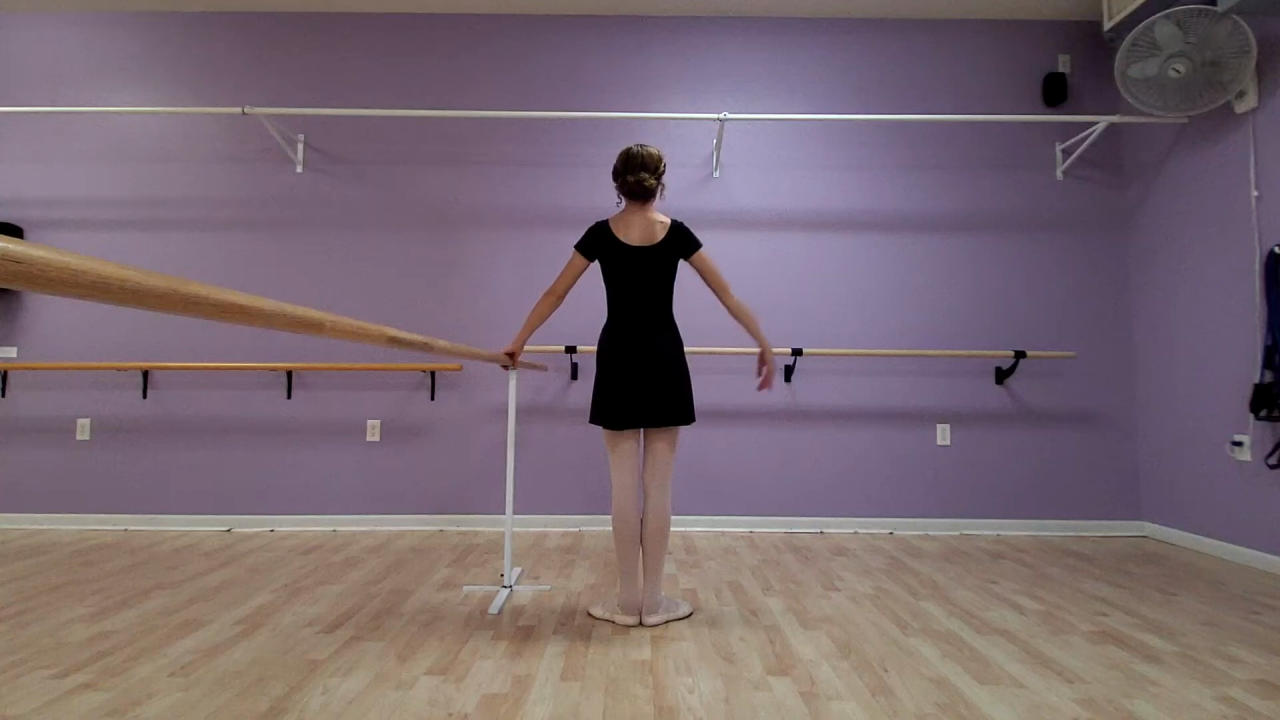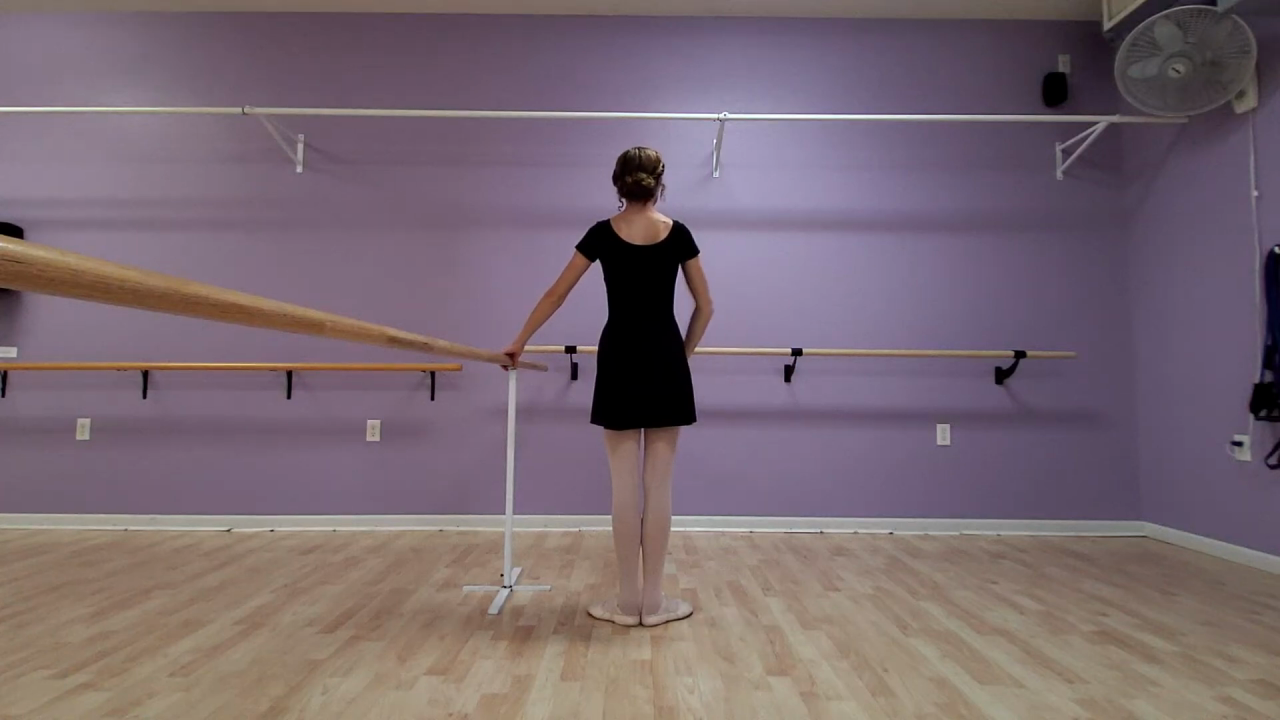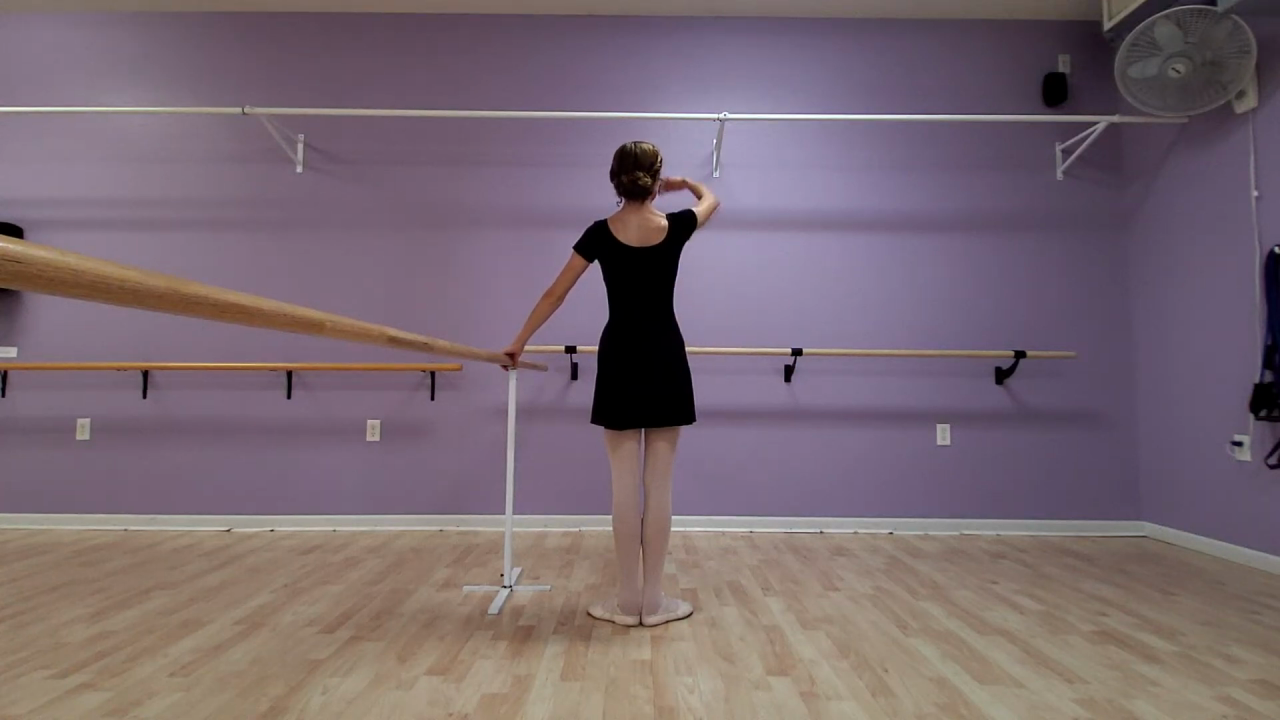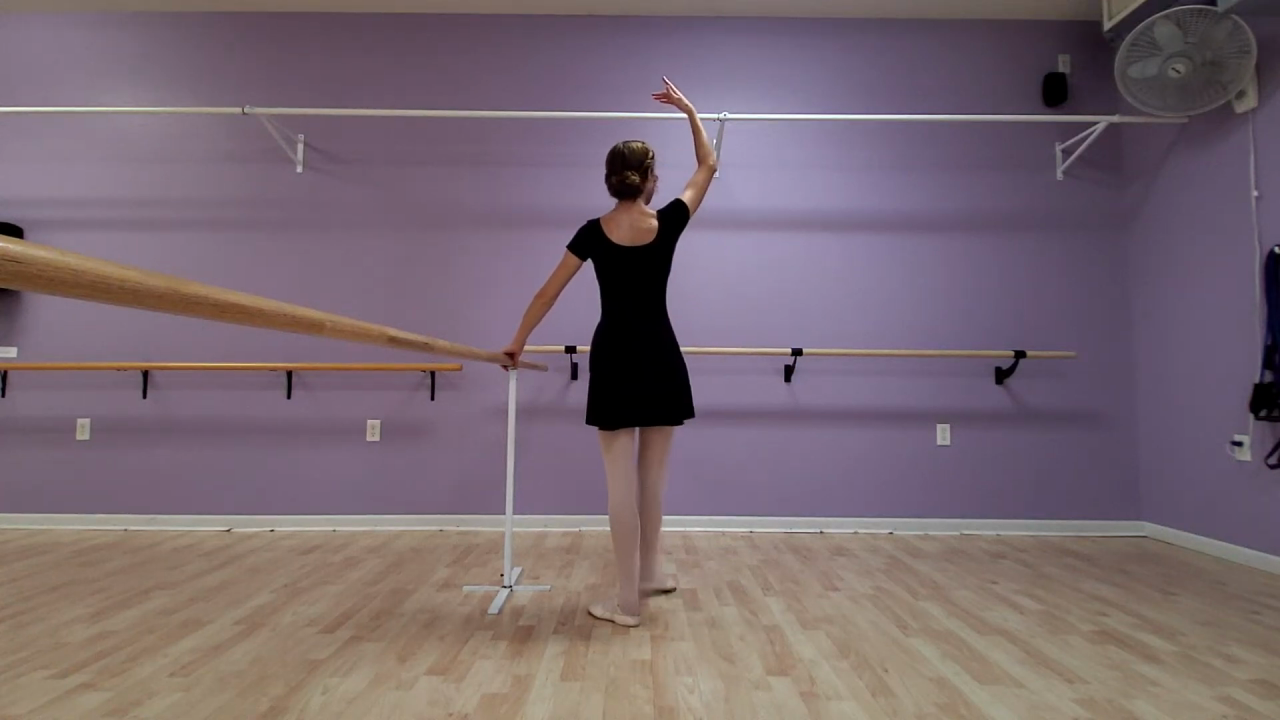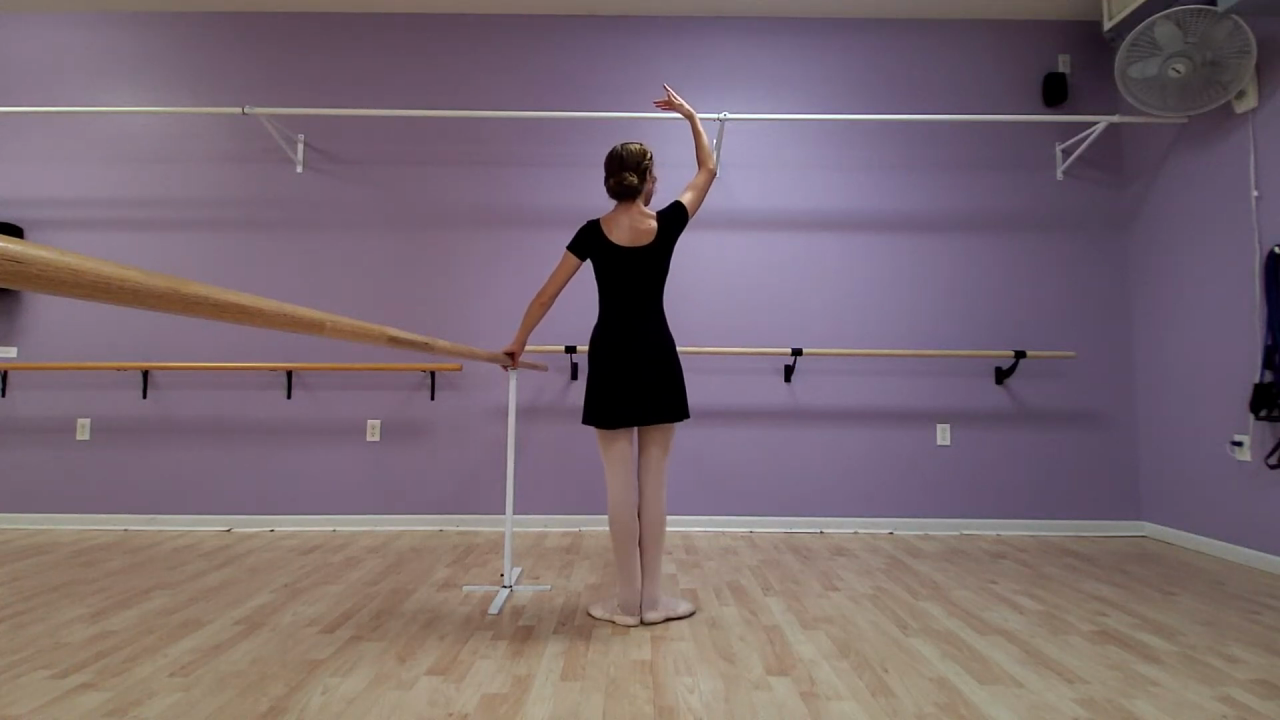
dt=1s
person 1, frame 1
left shoulder: (601, 234)
right shoulder: (676, 233)
left elbow: (555, 294)
right elbow: (726, 295)
left wrist: (518, 343)
right wrist: (765, 347)
left hip: (618, 360)
right hip: (664, 359)
left knee: (624, 485)
right knee: (660, 484)
left ankle: (626, 600)
right ankle: (653, 599)
person 1, frame 2
left shoulder: (602, 233)
right shoulder: (678, 234)
left elbow: (556, 295)
right elbow: (704, 307)
left wrist: (519, 343)
left hip: (619, 360)
right hip: (664, 359)
left knee: (625, 485)
right knee: (659, 484)
left ankle: (628, 600)
right ankle: (653, 600)
person 1, frame 3
left shoulder: (601, 233)
right shoulder: (675, 227)
left elbow: (555, 294)
right elbow: (712, 200)
left wrist: (518, 343)
right wrist: (686, 184)
left hip: (620, 360)
right hip: (665, 359)
left knee: (625, 484)
right knee: (659, 483)
left ankle: (628, 599)
right ankle: (653, 599)
person 1, frame 4
left shoulder: (593, 233)
right shoulder: (668, 224)
left elbow: (547, 295)
right elbow: (708, 166)
left wrist: (517, 343)
right wrist: (689, 109)
left hip: (612, 359)
right hip: (659, 358)
left knee: (621, 482)
right knee: (651, 477)
left ankle: (627, 600)
right ankle: (649, 573)
person 1, frame 5
left shoulder: (593, 233)
right shoulder: (667, 224)
left elbow: (546, 295)
right elbow: (708, 169)
left wrist: (518, 342)
right wrist: (691, 115)
left hip: (611, 358)
right hip: (656, 357)
left knee: (620, 483)
right knee: (653, 481)
left ankle: (627, 600)
right ankle: (653, 598)
